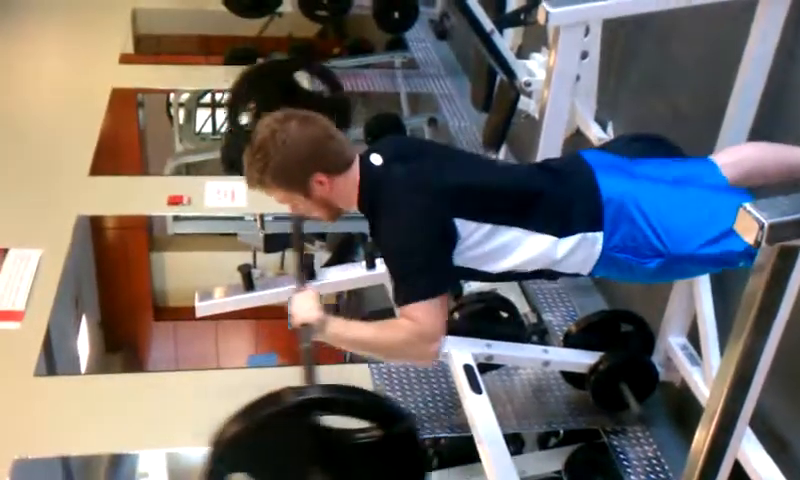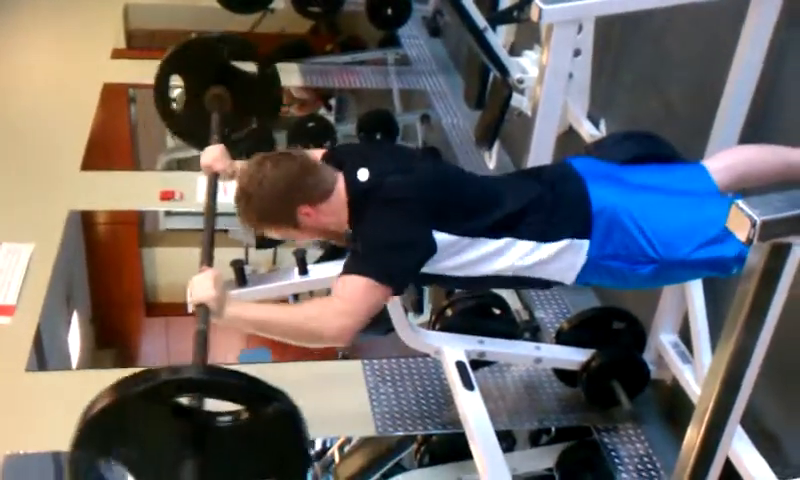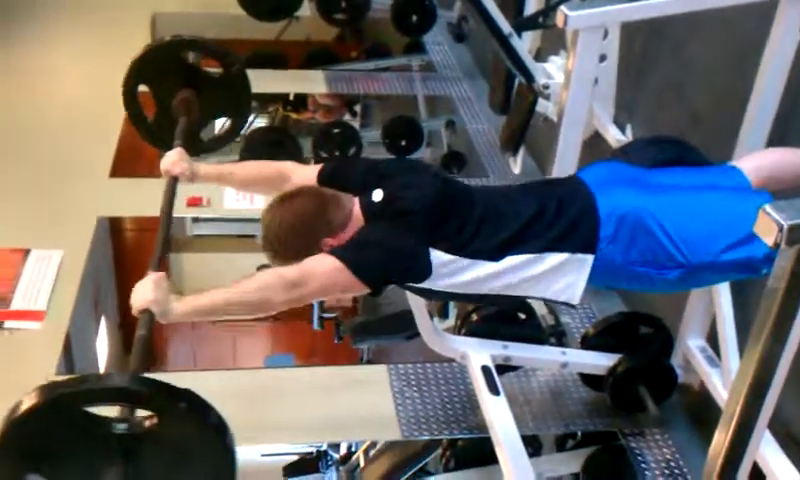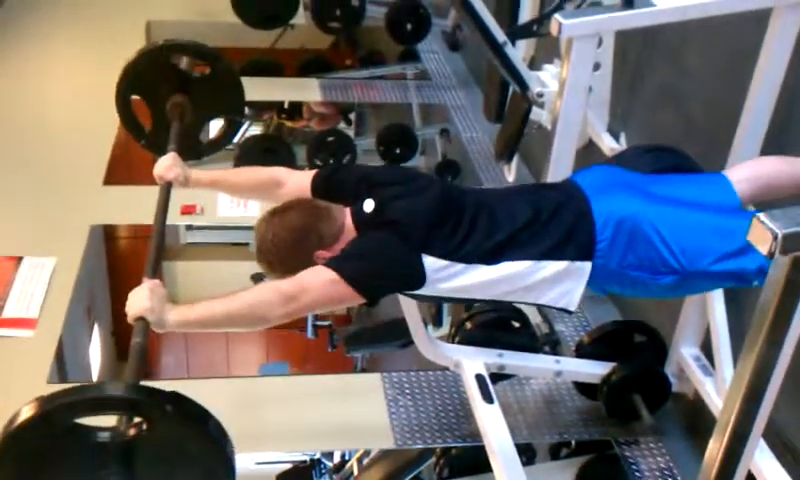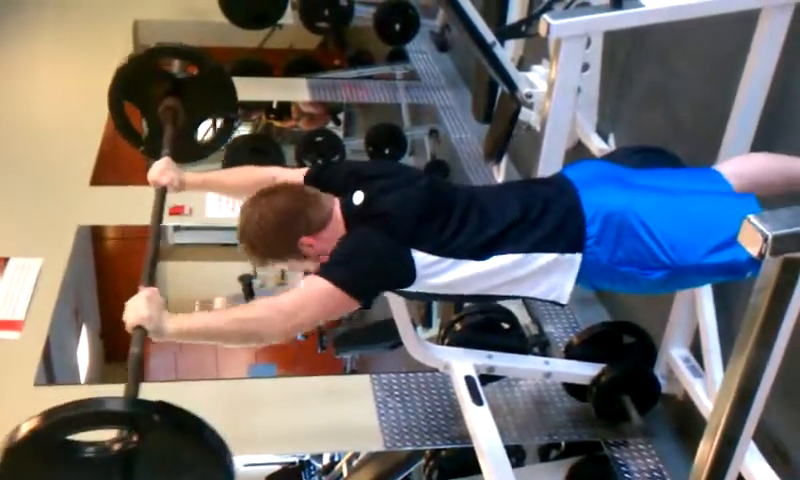
dt=0.4s
person 1, frame 1
left shoulder: (406, 222)
right shoulder: (380, 153)
left elbow: (421, 341)
left wrist: (324, 326)
left hip: (604, 228)
right hip: (585, 179)
right knee: (720, 173)
person 1, frame 2
left shoulder: (388, 224)
right shoulder: (357, 163)
left elbow: (336, 323)
right elbow: (306, 166)
left wrist: (227, 307)
right wrist: (235, 166)
left hip: (592, 235)
right hip: (570, 186)
left knee: (745, 230)
right knee: (711, 178)
person 1, frame 3
left shoulder: (395, 239)
right shoulder: (371, 178)
left elbow: (288, 289)
right elbow: (289, 174)
left wrist: (173, 306)
right wrist: (199, 169)
left hip: (607, 239)
right hip: (591, 194)
right knee: (740, 180)
person 1, frame 4
left shoulder: (387, 248)
right shoulder: (364, 185)
left elbow: (286, 301)
right elbow: (282, 180)
left wrist: (169, 314)
right wrist: (193, 174)
left hip: (604, 243)
right hip: (587, 199)
right knee: (731, 190)
person 1, frame 5
left shoulder: (374, 245)
right shoulder: (352, 179)
left elbow: (281, 319)
right elbow: (273, 179)
left wrist: (166, 323)
right wrist: (187, 178)
left hip: (593, 238)
right hip: (578, 192)
right knee: (723, 183)
